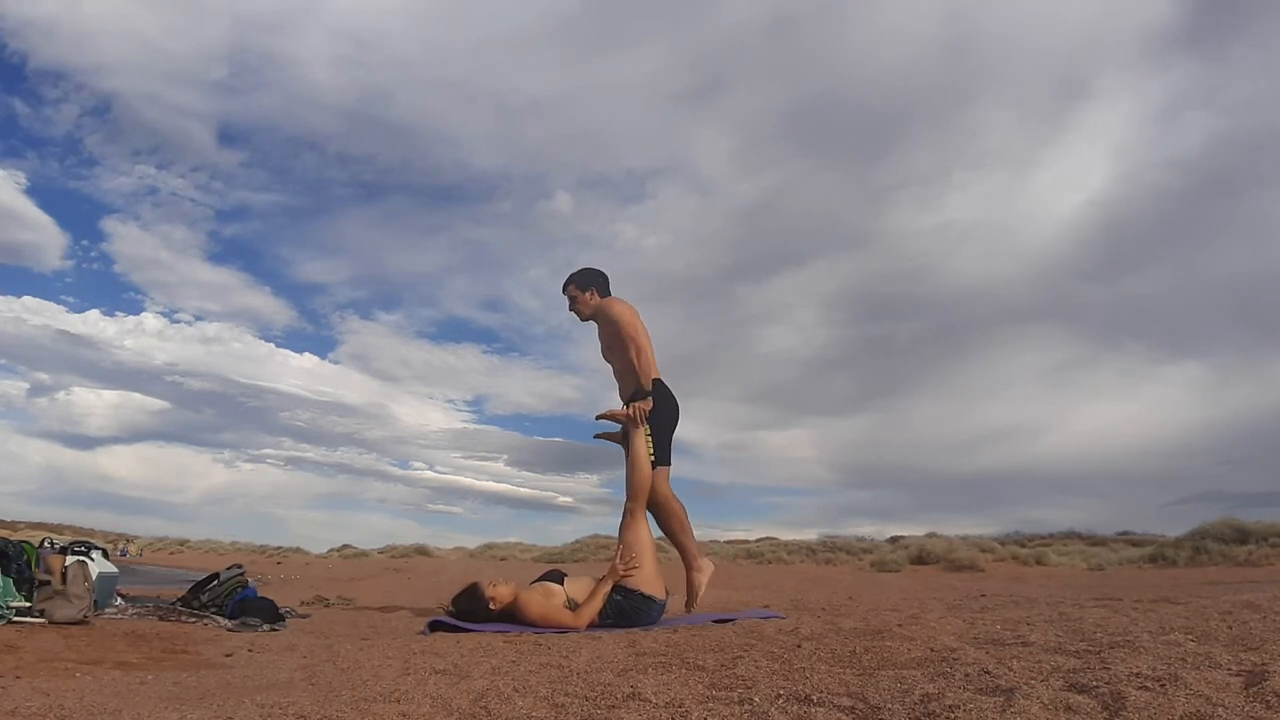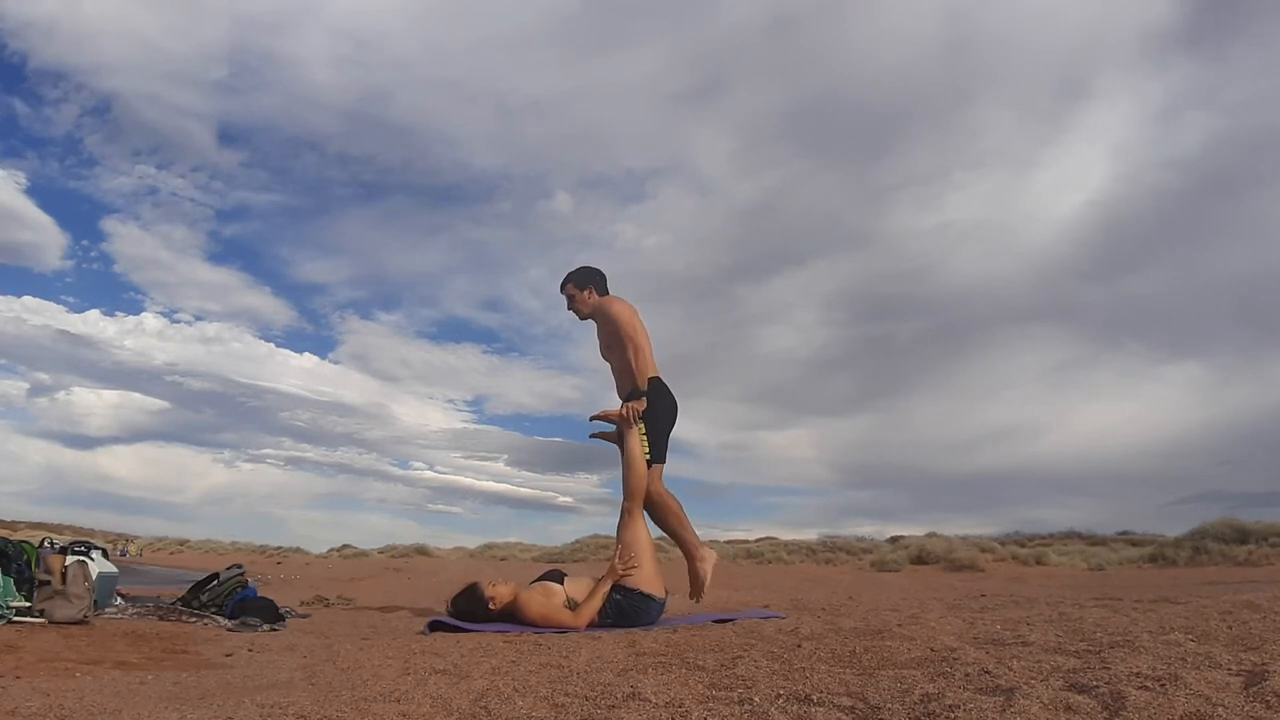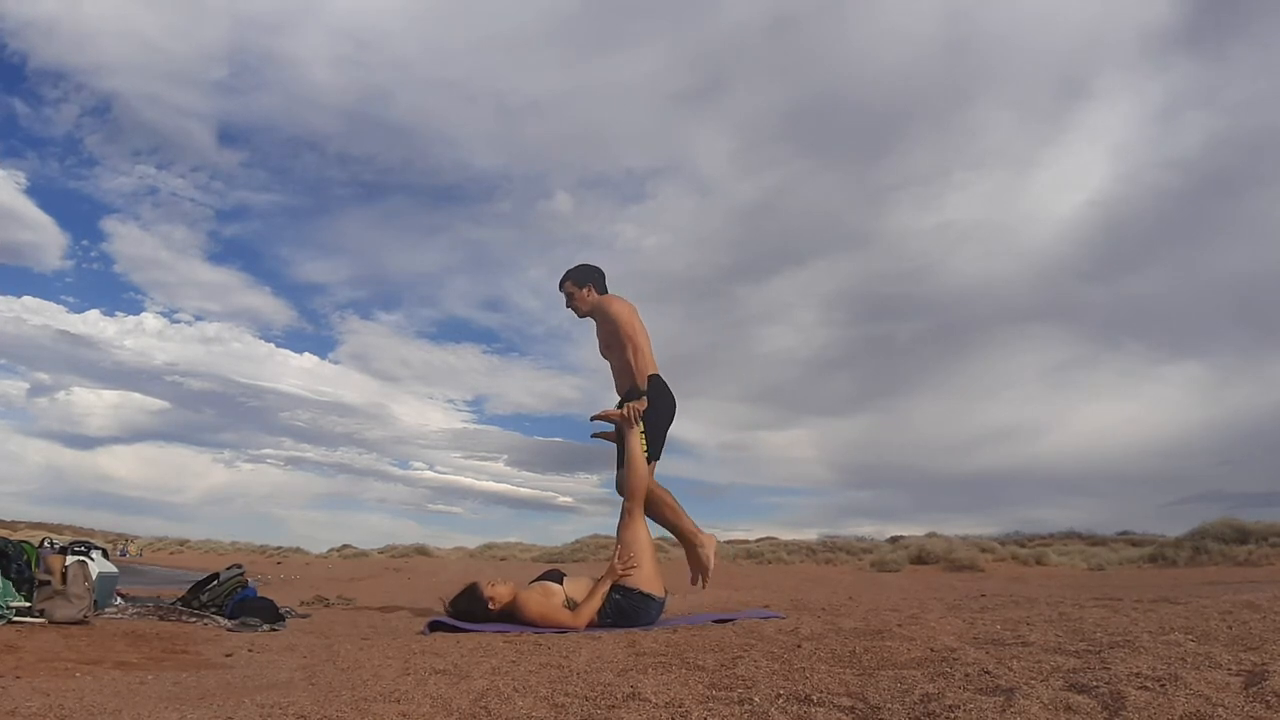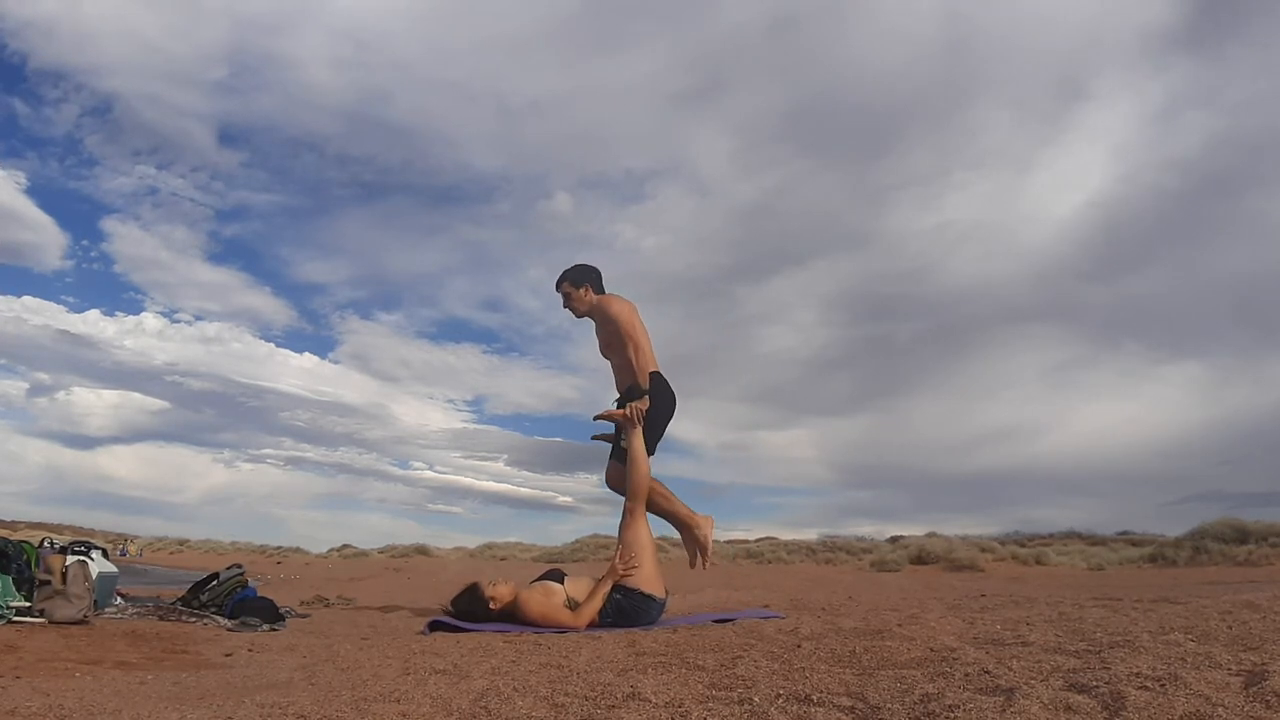
dt=0.1s
person 1, frame 1
left shoulder: (611, 307)
right shoulder: (608, 324)
left elbow: (638, 346)
left wrist: (644, 397)
right wrist: (626, 427)
left hip: (652, 404)
right hip: (646, 407)
left knee: (655, 488)
right knee: (646, 490)
left ankle: (696, 562)
right ankle: (694, 563)
person 1, frame 2
left shoulder: (610, 306)
right shoulder: (607, 324)
left elbow: (636, 346)
left wrist: (639, 397)
left hip: (649, 403)
right hip: (645, 404)
left knee: (647, 486)
right knee: (641, 488)
left ankle: (698, 553)
right ankle: (695, 554)
person 1, frame 3
left shoulder: (608, 305)
right shoulder: (605, 323)
left elbow: (634, 346)
left wrist: (639, 396)
left hip: (650, 398)
right hip: (644, 402)
left ankle: (697, 540)
right ankle: (692, 542)
person 1, frame 4
left shoulder: (609, 305)
right shoulder: (604, 322)
left elbow: (635, 346)
left wrist: (641, 395)
right wrist: (621, 430)
left hip: (648, 396)
right hip: (641, 398)
left knee: (624, 476)
right knee: (618, 476)
left ankle: (694, 522)
right ankle: (689, 526)
person 2, frame 1
left shoulder: (524, 601)
right shoulder: (524, 603)
right elbow: (577, 621)
right wrist: (610, 579)
left hip: (632, 602)
right hip: (637, 603)
right knee: (635, 508)
left ankle: (635, 432)
right ankle: (637, 428)
person 2, frame 2
left shoulder: (524, 600)
right shoulder: (523, 602)
right elbow: (577, 621)
right wrist: (609, 578)
left hip: (629, 601)
right hip: (636, 602)
right knee: (631, 508)
left ankle: (627, 434)
right ankle: (630, 429)
person 2, frame 3
left shoulder: (522, 601)
right shoulder: (523, 603)
right elbow: (577, 621)
right wrist: (608, 578)
left hip: (631, 602)
right hip: (636, 603)
right knee: (632, 509)
left ankle: (628, 435)
right ankle: (630, 430)
person 2, frame 4
left shoulder: (523, 600)
right shoulder: (524, 602)
right elbow: (577, 620)
right wrist: (609, 578)
left hip: (630, 601)
right hip: (637, 602)
right knee: (634, 508)
left ankle: (630, 434)
right ankle: (633, 428)
